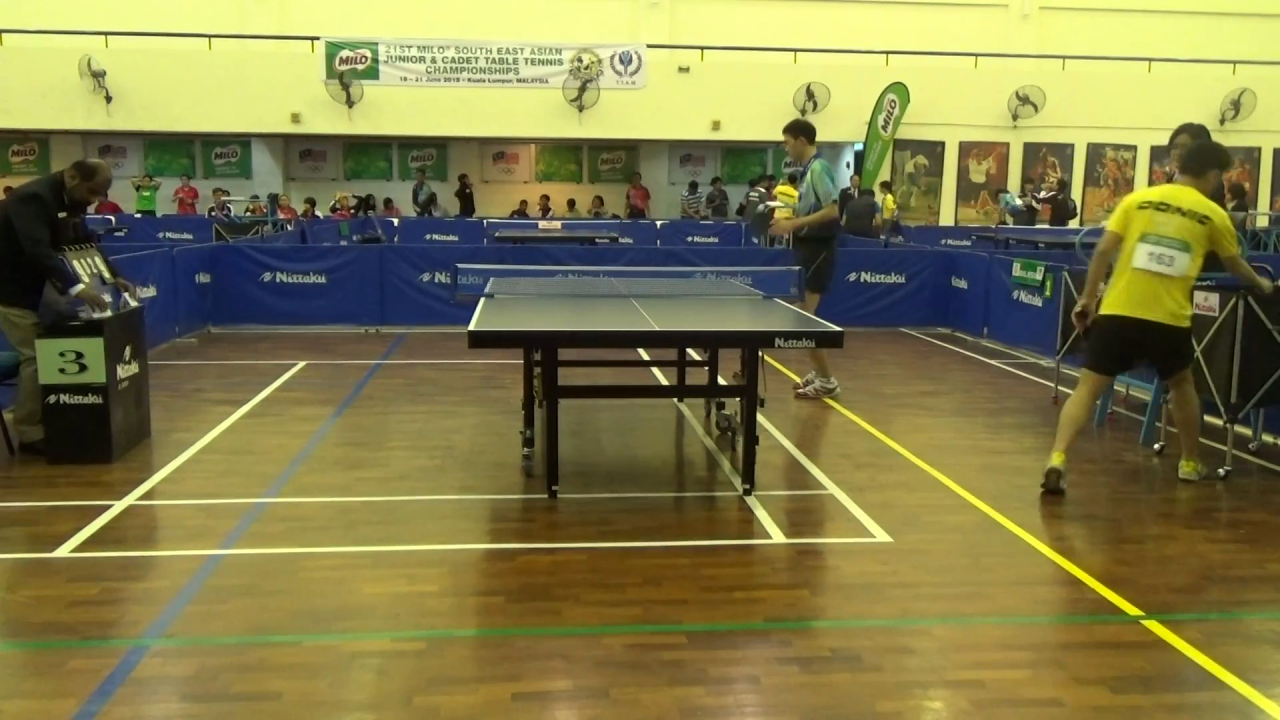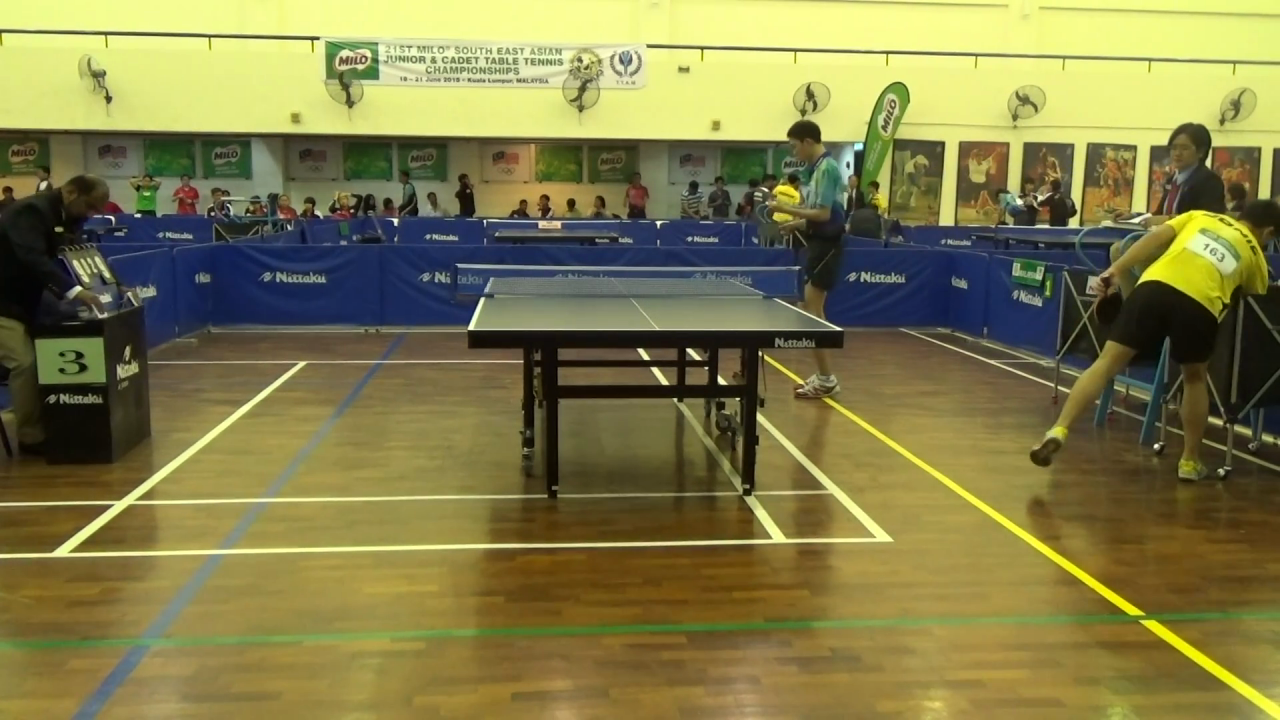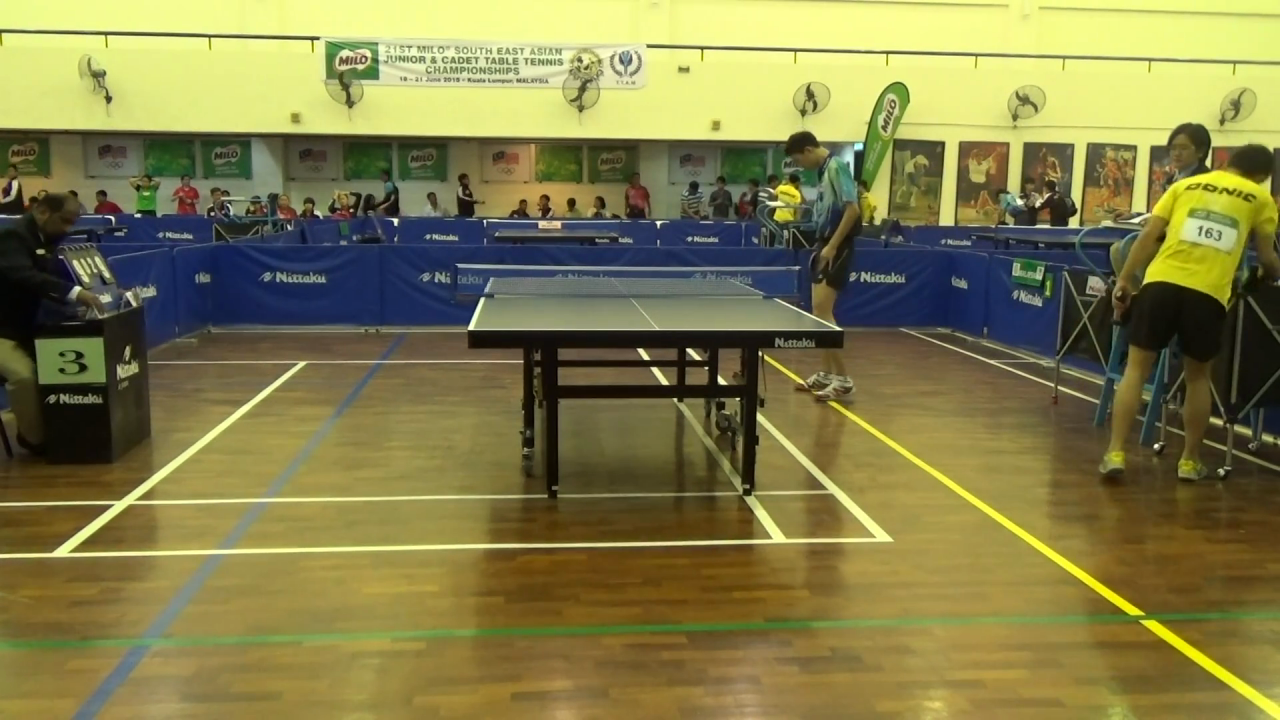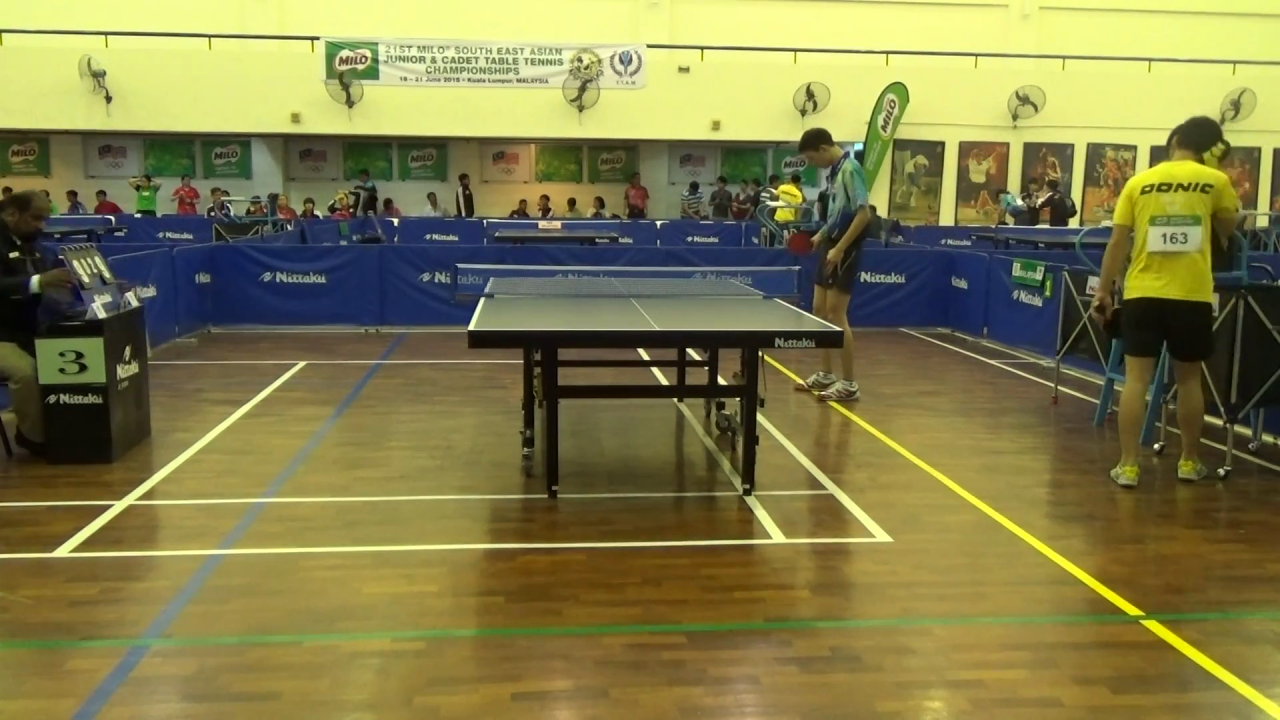
dt=0.4s
person 1, frame 1
left shoulder: (1137, 199)
right shoulder: (1214, 215)
left elbow: (1104, 250)
right elbow: (1236, 268)
left wrist: (1087, 297)
right wrist: (1260, 283)
left hip: (1117, 311)
right hip: (1169, 318)
left knee: (1087, 390)
right knee: (1182, 386)
left ankle: (1058, 457)
right ankle: (1190, 463)
person 1, frame 2
left shoulder: (1199, 216)
right shoulder: (1255, 254)
left elbow: (1156, 237)
right elbow: (1255, 298)
left wrist: (1115, 270)
left hip: (1156, 287)
right hip: (1200, 305)
left knee: (1106, 364)
right knee: (1195, 379)
left ankle: (1058, 431)
right ankle: (1190, 462)
person 1, frame 3
left shoulder: (1187, 185)
left elbow: (1148, 234)
left wrist: (1124, 280)
left hip: (1161, 283)
right hip: (1208, 293)
left knee: (1136, 369)
right knee: (1198, 377)
left ankle: (1115, 453)
right ankle: (1190, 461)
person 1, frame 4
left shoulder: (1139, 182)
right shoulder: (1216, 181)
left elbow: (1117, 242)
right elbow: (1229, 230)
left wrist: (1103, 291)
left hip: (1142, 293)
right hip: (1192, 295)
left knee: (1136, 379)
right knee: (1189, 379)
left ankle: (1128, 466)
right ankle: (1189, 462)
person 2, frame 1
left shoulder: (819, 168)
right shoulder: (807, 170)
left elbow: (832, 211)
left wrist: (795, 224)
right wrist: (789, 223)
left hip: (818, 248)
right hip: (808, 246)
right knee: (800, 313)
left ankle: (826, 381)
right ankle: (819, 373)
person 2, frame 2
left shoulder: (827, 168)
right shoulder: (819, 167)
left elbow: (824, 214)
left wrist: (788, 208)
right wrist: (794, 224)
left hip: (826, 246)
right hip: (818, 244)
left knee: (811, 312)
right knee: (813, 312)
left ankle: (826, 380)
right ankle: (823, 374)
person 2, frame 3
left shoulder: (836, 167)
right shoulder: (824, 170)
left elbow: (852, 210)
left wrist: (832, 245)
left hip: (837, 248)
right hip: (826, 246)
left knee: (821, 311)
right knee: (821, 312)
left ankle: (842, 379)
right ankle: (826, 373)
person 2, frame 4
left shoulder: (850, 169)
right shoulder: (836, 170)
left elbow: (863, 214)
left wrist: (840, 248)
right wrist: (820, 236)
left hip: (844, 250)
right hip: (831, 247)
left knee: (836, 316)
right knee: (820, 312)
left ankle: (848, 384)
right ankle: (826, 374)
person 3, frame 1
left shoulder: (73, 202)
right shoulder: (34, 198)
left elbow: (83, 244)
right elbow: (38, 251)
left wrist: (112, 277)
right wrist: (77, 289)
left hip: (38, 289)
right knee: (38, 356)
right ankle: (30, 434)
person 3, frame 2
left shoulder: (68, 217)
right shoulder: (32, 211)
right elbow: (33, 259)
right wrist: (74, 292)
left hip: (29, 302)
right knee: (26, 363)
right ankle: (31, 436)
person 3, frame 3
left shoulder: (48, 240)
left elbow: (62, 276)
right elbow: (24, 276)
right wrist: (75, 293)
left hip: (26, 326)
right knee: (24, 374)
right ankle: (34, 437)
person 3, frame 4
left shoulder: (27, 242)
left elbow: (47, 280)
right wrist: (38, 282)
left hip: (24, 331)
right knee: (27, 371)
right ankle: (34, 436)
